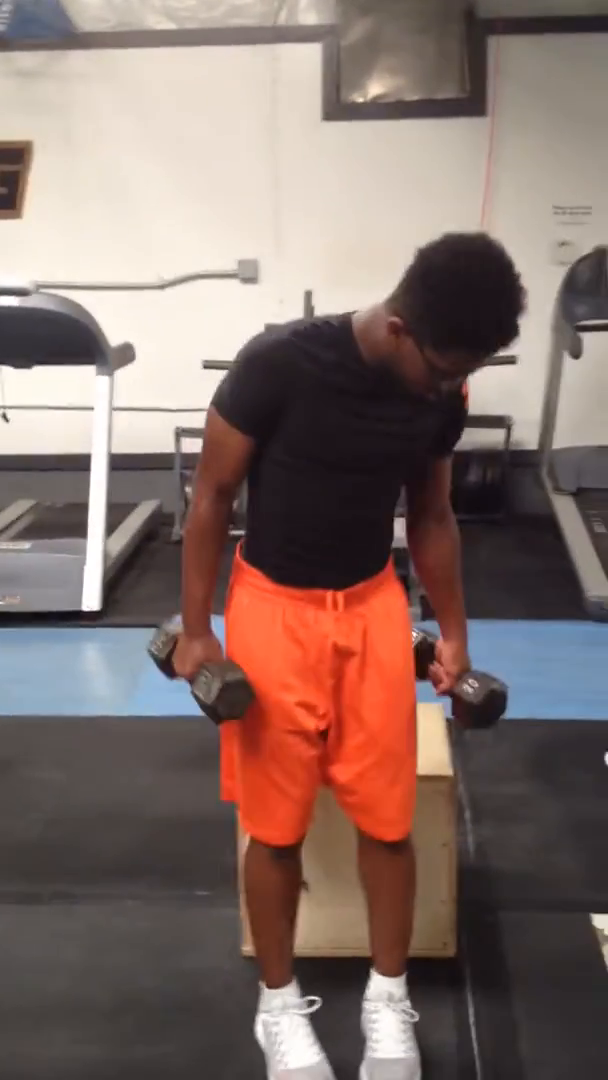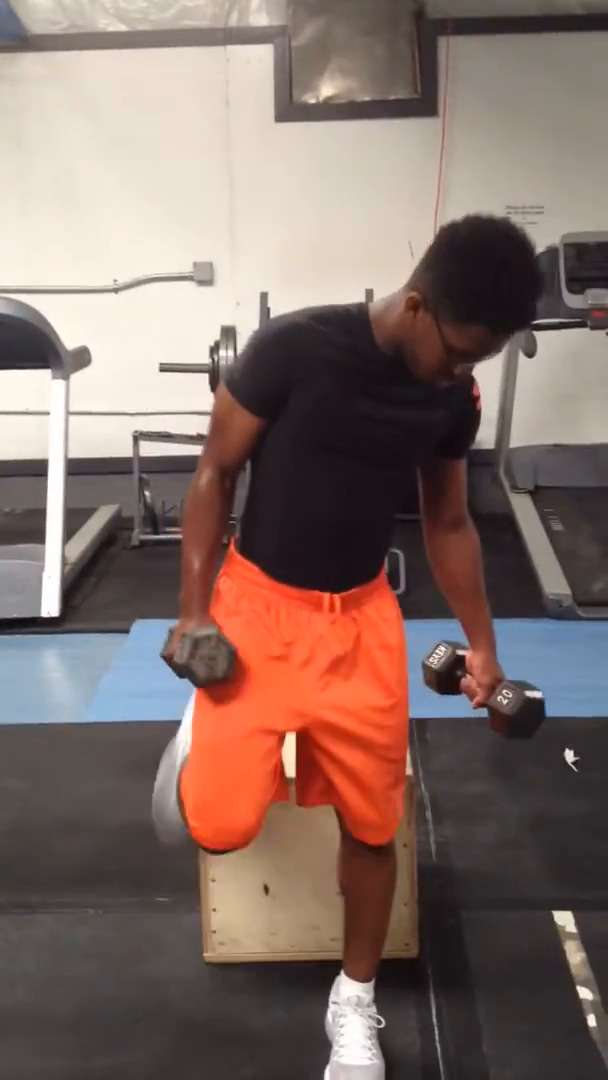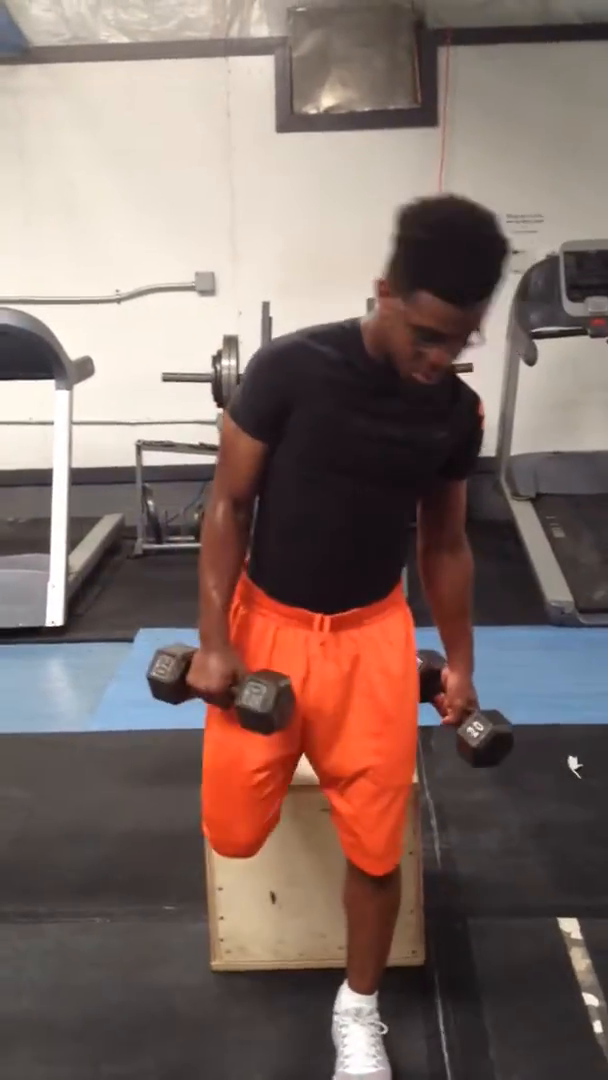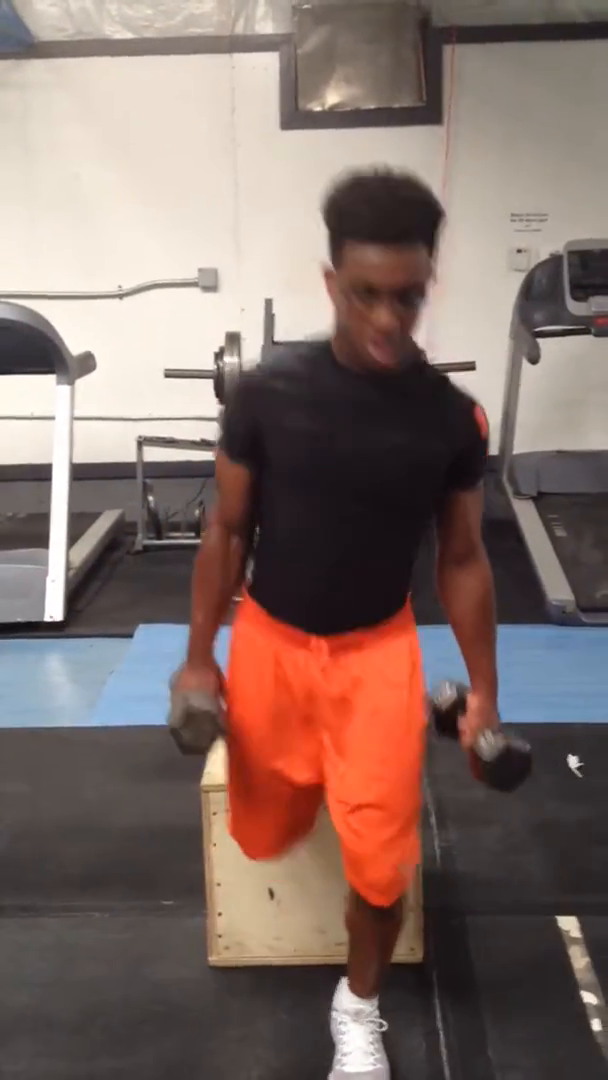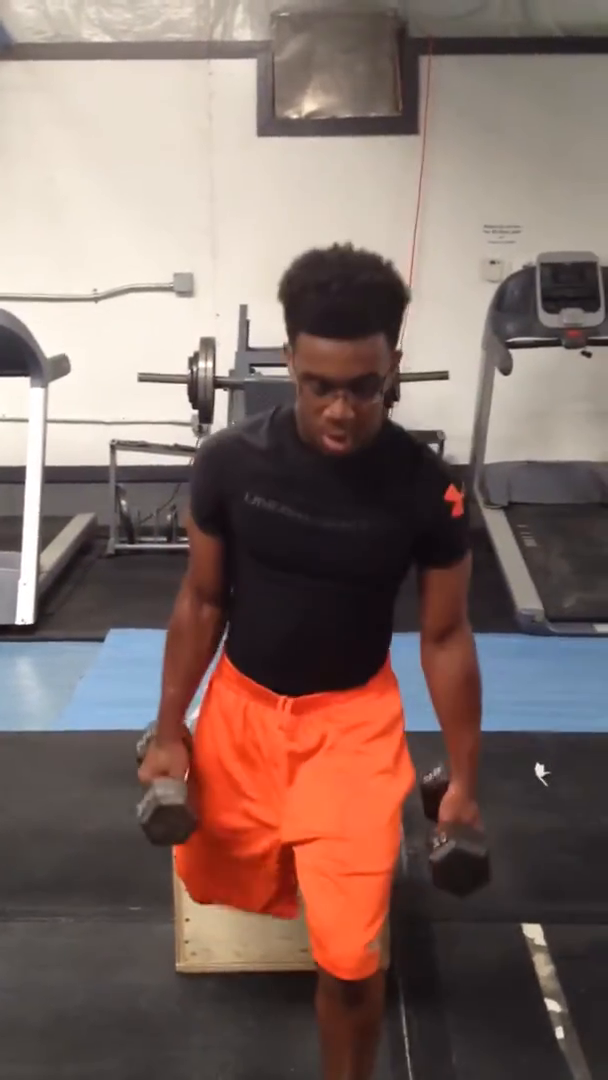
dt=0.5s
person 1, frame 1
left shoulder: (441, 396)
right shoulder: (278, 364)
right elbow: (212, 496)
left wrist: (454, 631)
right wrist: (196, 629)
left hip: (375, 609)
right hip: (276, 610)
left knee: (386, 817)
right knee: (276, 824)
left ankle: (388, 999)
right ankle: (279, 1005)
person 1, frame 2
left shoulder: (452, 400)
right shoulder: (293, 347)
left elbow: (449, 524)
right elbow: (214, 474)
left wrist: (482, 646)
right wrist: (193, 607)
left hip: (363, 615)
right hip: (259, 600)
left knee: (371, 821)
right knee: (224, 818)
left ankle: (353, 1001)
right ankle: (201, 741)
person 1, frame 3
left shoulder: (456, 411)
right shoulder: (289, 369)
left elbow: (445, 542)
right elbow: (228, 506)
left wrist: (460, 664)
right wrist: (213, 641)
left hip: (372, 636)
right hip: (266, 624)
left knee: (374, 845)
right knee: (236, 831)
right ankle: (284, 748)
person 1, frame 4
left shoulder: (452, 415)
right shoulder: (265, 392)
left elbow: (463, 560)
right elbow: (227, 534)
left wrist: (484, 691)
right wrist: (198, 659)
left hip: (379, 656)
right hip: (269, 646)
left knee: (380, 868)
right knee: (265, 835)
left ankle: (358, 1007)
right ankle: (300, 784)
person 1, frame 5
left shoulder: (427, 489)
right shoulder: (229, 462)
left elbow: (446, 637)
right elbow: (201, 602)
left wrist: (464, 781)
right wrist: (169, 733)
left hip: (352, 719)
right hip: (241, 706)
left knee: (348, 953)
right knee: (217, 883)
right ankle: (276, 850)
